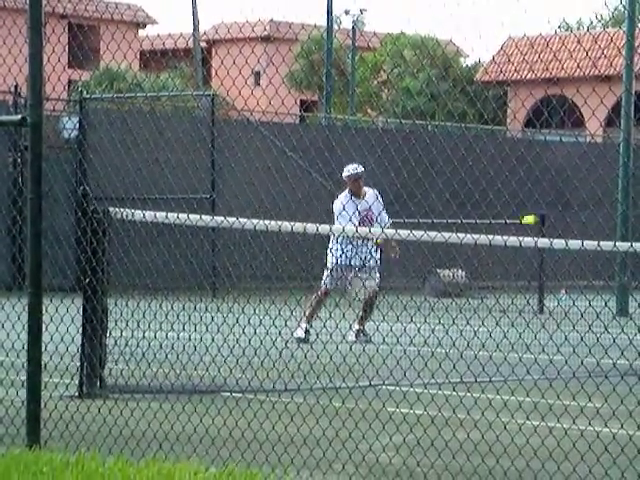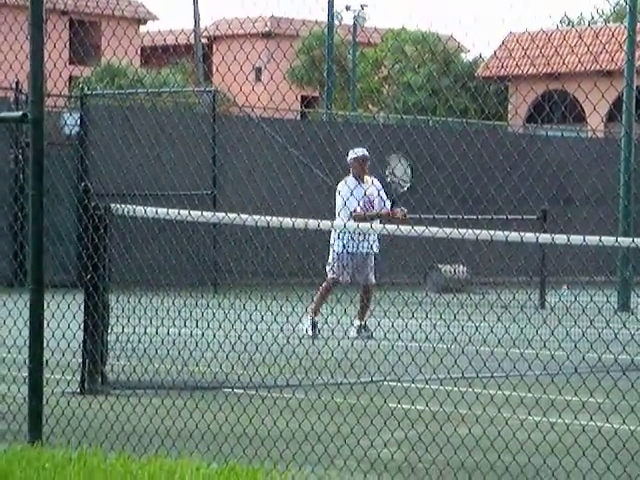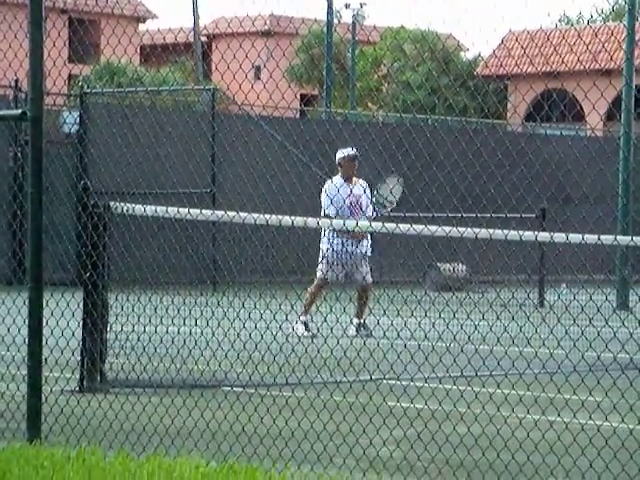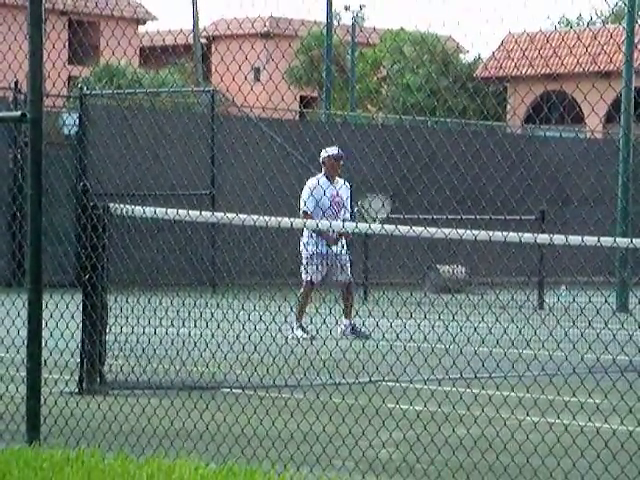
dt=0.3s
person 1, frame 1
left shoulder: (374, 195)
right shoulder: (342, 202)
left elbow: (384, 223)
left wrist: (391, 243)
right wrist: (375, 239)
left hip: (367, 256)
right hip: (342, 254)
left knee: (373, 292)
right knee: (326, 289)
left ankle: (358, 329)
right ankle: (304, 326)
person 1, frame 2
left shoulder: (374, 183)
right shoulder: (345, 186)
left elbow: (385, 209)
right elbow: (356, 216)
left wrist: (395, 213)
right wrist: (380, 214)
left hip: (366, 245)
right hip: (345, 243)
left knee: (368, 286)
right knee: (332, 281)
left ankle: (359, 325)
right ankle: (311, 318)
person 1, frame 3
left shoulder: (363, 186)
right shoulder: (332, 186)
left elbow: (368, 216)
right elbow: (327, 218)
left wrist: (365, 229)
right wrist: (351, 233)
left hip: (359, 246)
right hip: (335, 245)
left knee: (365, 285)
right knee: (322, 281)
left ankle: (358, 323)
right ankle: (302, 320)
person 1, frame 4
left shoulder: (344, 186)
right shoulder: (314, 184)
right elbow: (305, 215)
left wrist: (342, 234)
right wrist: (325, 236)
left hip: (338, 245)
right hip: (316, 245)
left knee: (346, 283)
right knee: (309, 284)
left ankle: (348, 324)
right ankle: (298, 324)
